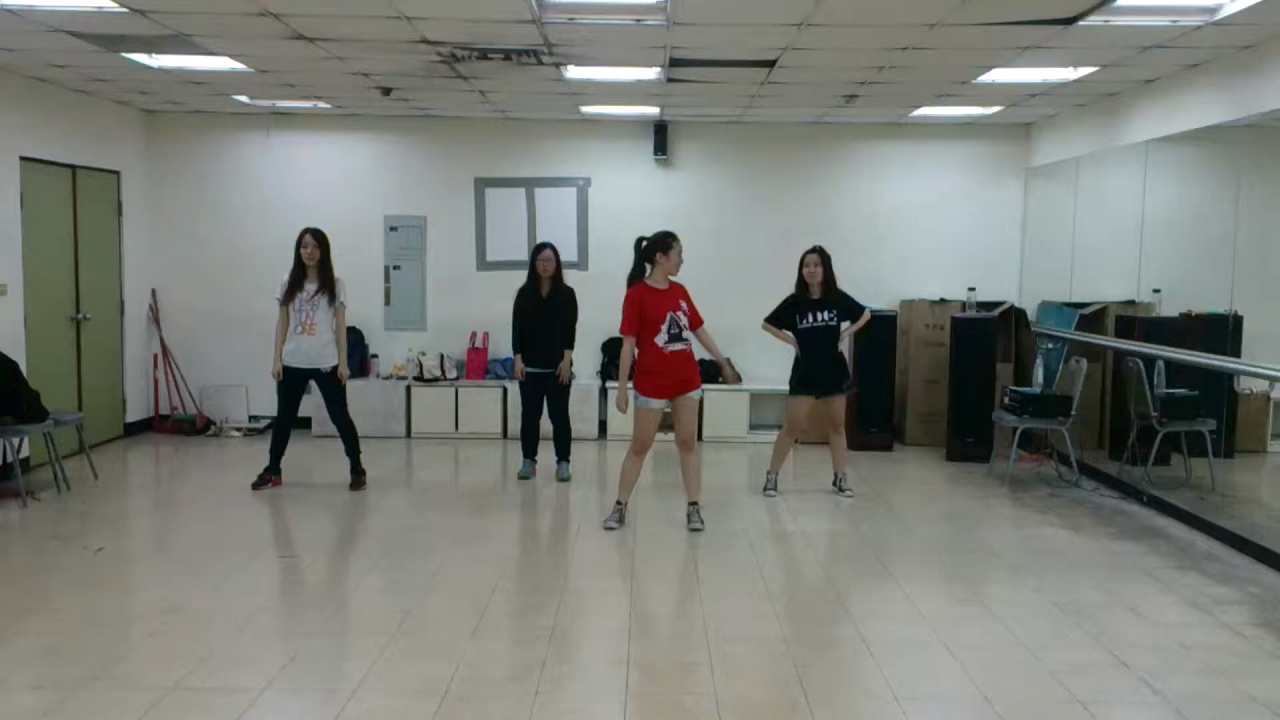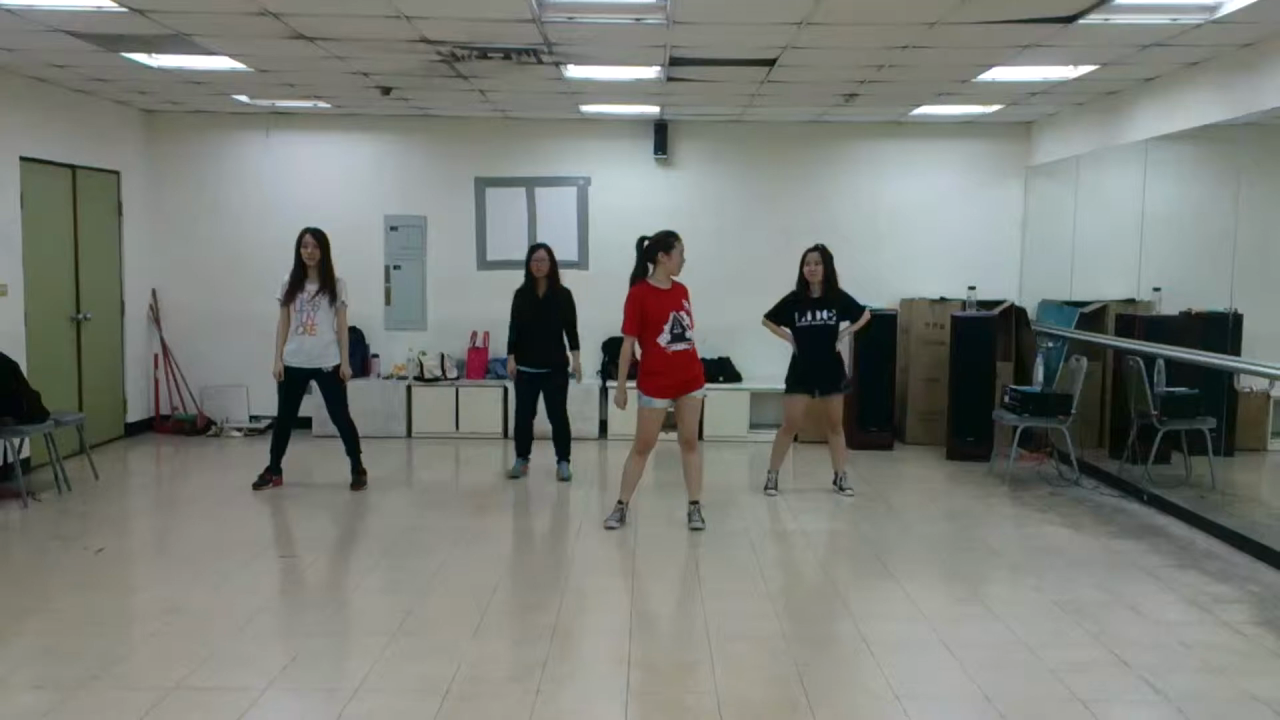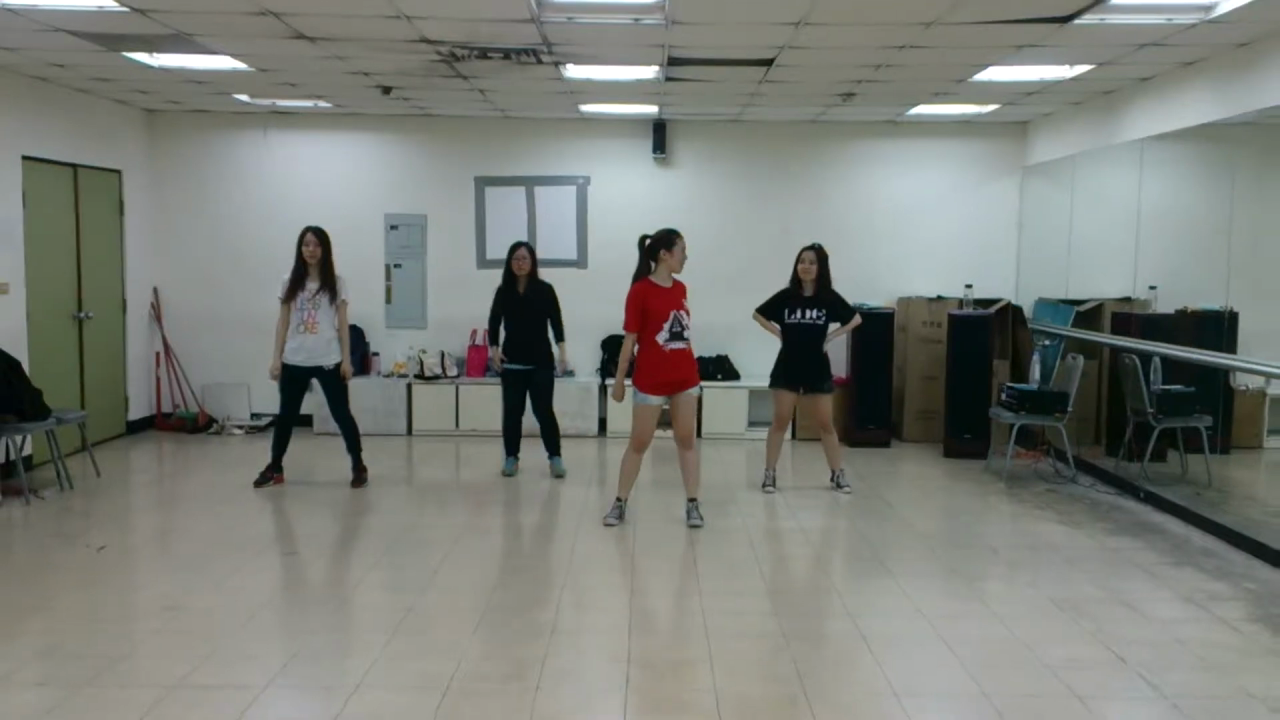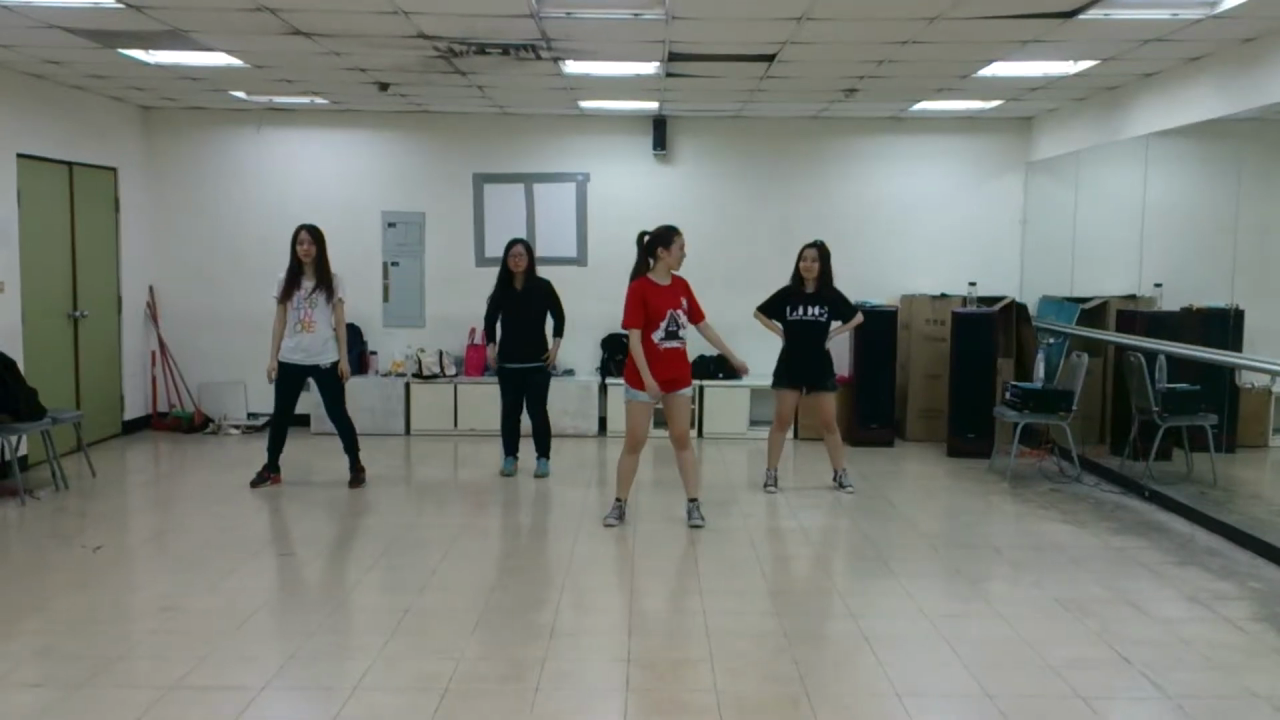
dt=0.3s
person 1, frame 1
left shoulder: (680, 291)
right shoulder: (637, 294)
left elbow: (699, 330)
right elbow: (628, 344)
left wrist: (724, 364)
right wrist: (622, 387)
left hip: (687, 380)
right hip: (652, 383)
left knee: (688, 443)
right knee: (640, 446)
left ankle: (694, 508)
right ankle: (620, 507)
person 1, frame 2
left shoulder: (681, 290)
right shoulder: (639, 294)
right elbow: (628, 342)
left wrist: (700, 370)
right wrist: (621, 386)
left hip: (689, 379)
right hip: (655, 383)
left knee: (690, 442)
right knee: (643, 445)
left ankle: (695, 507)
right ankle: (621, 506)
person 1, frame 3
left shoulder: (680, 289)
right shoulder: (641, 290)
right elbow: (630, 339)
right wrist: (619, 380)
left hip: (685, 379)
right hip: (650, 381)
left knee: (686, 440)
right knee: (639, 443)
left ankle: (692, 504)
right ankle: (620, 503)
person 1, frame 4
left shoulder: (682, 286)
right shoulder: (639, 287)
left elbow: (702, 325)
right elbow: (634, 337)
left wrist: (732, 357)
right wrist: (647, 378)
left hip: (679, 377)
right hip: (644, 379)
left knee: (682, 440)
right knee: (634, 442)
left ankle: (693, 504)
right ankle: (619, 504)
person 2, frame 1
left shoulder: (334, 285)
right shoulder: (289, 283)
left elbow: (340, 326)
right elbow: (282, 324)
left wrist: (343, 363)
right wrist: (277, 359)
left hip: (326, 363)
right hip: (293, 362)
left knee: (340, 416)
right knee: (284, 417)
left ankle: (357, 470)
right ankle: (273, 470)
person 2, frame 2
left shoulder: (335, 285)
right shoulder: (290, 284)
left elbow: (342, 326)
right elbow: (283, 324)
left wrist: (345, 362)
right wrist: (278, 359)
left hip: (327, 363)
right hip: (294, 363)
left knee: (340, 416)
right knee: (284, 417)
left ankle: (358, 470)
right ankle: (273, 471)
person 2, frame 3
left shoulder: (335, 283)
right shoulder: (291, 282)
left elbow: (343, 324)
right elbow: (283, 322)
left wrist: (346, 359)
right wrist: (277, 357)
left hip: (329, 361)
right hip: (294, 361)
left knee: (341, 414)
right knee: (286, 414)
left ankle: (358, 467)
right ankle: (275, 468)
person 2, frame 4
left shoulder: (331, 281)
right shoulder: (286, 281)
left elbow: (340, 322)
right elbow: (279, 322)
left wrist: (344, 358)
right wrist: (273, 358)
left hip: (325, 359)
right hip: (291, 360)
left knee: (338, 413)
right knee: (281, 414)
left ankle: (356, 467)
right ankle: (271, 468)
person 3, frame 1
left shoulder: (838, 298)
right shoulder: (794, 302)
left elbow: (865, 315)
right elbow: (768, 324)
left wrist: (844, 335)
right wrist: (791, 340)
left hip: (834, 370)
right hip: (804, 372)
left knee: (836, 426)
right knee: (792, 427)
left ankle: (840, 478)
right ankle: (772, 476)
person 3, frame 2
left shoulder: (838, 297)
right shoulder: (794, 300)
left elbow: (865, 315)
right elbow: (767, 320)
left wrist: (843, 334)
right wrist: (789, 338)
left hip: (831, 369)
right hip: (801, 371)
left knee: (835, 426)
right knee: (790, 426)
left ankle: (840, 477)
right ankle: (772, 475)
person 3, frame 3
left shoulder: (830, 298)
right shoulder: (786, 296)
left elbow: (855, 320)
right elbow: (758, 315)
left wrist: (831, 336)
right wrist: (779, 333)
left hip: (817, 368)
right hip: (787, 368)
left knee: (826, 424)
right knee: (780, 422)
left ankle: (837, 474)
right ankle: (769, 473)
person 3, frame 4
left shoulder: (831, 296)
right shoulder: (787, 294)
left elbow: (857, 317)
right elbow: (760, 313)
left wrist: (833, 334)
right wrist: (780, 332)
left hip: (820, 366)
right hip: (790, 366)
left knee: (829, 423)
right knee: (782, 422)
left ankle: (840, 474)
right ankle: (771, 473)
person 4, frame 1
left shoulder: (566, 293)
right shoulder: (524, 293)
left elbow: (570, 329)
right elbow: (517, 328)
left wrist: (567, 359)
right wrist: (518, 359)
left hip: (557, 365)
right hip: (530, 365)
left knee: (559, 415)
right knee: (530, 414)
left ankle: (563, 462)
right ankle: (528, 461)
person 4, frame 2
left shoulder: (562, 294)
right shoulder: (522, 294)
left elbow: (571, 329)
right elbow: (514, 328)
left wrist: (576, 359)
right wrist: (511, 358)
left hip: (555, 365)
right hip: (526, 365)
left knee: (558, 414)
right knee: (523, 413)
left ankle: (563, 462)
right ankle: (521, 459)
person 4, frame 3
left shoulder: (544, 290)
right shoulder: (504, 291)
left elbow: (556, 321)
right elbow: (494, 322)
left wrist: (562, 351)
right wrist: (495, 348)
left hip: (541, 362)
right hip: (511, 362)
left knee: (544, 410)
right knee: (512, 411)
left ankle: (556, 457)
right ankle: (511, 458)
person 4, frame 4
left shoulder: (543, 287)
right shoulder: (501, 289)
left elbow: (559, 317)
right elbow: (490, 320)
left wrist: (555, 346)
right wrist: (491, 346)
left hip: (537, 360)
right hip: (508, 360)
left knee: (537, 410)
right knee: (510, 410)
left ankle: (543, 458)
right ankle: (510, 458)
